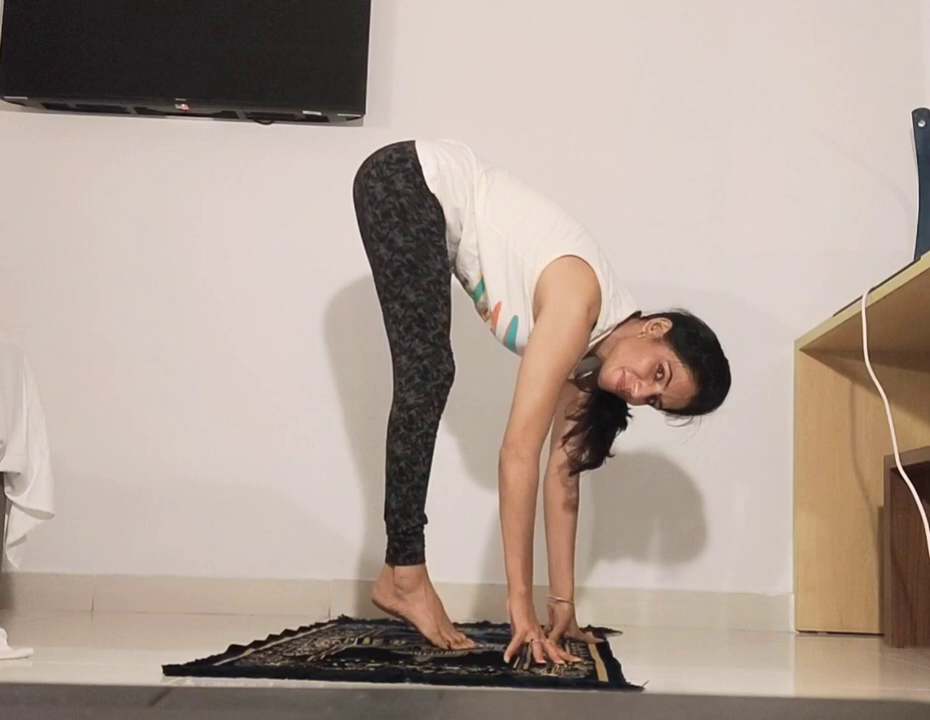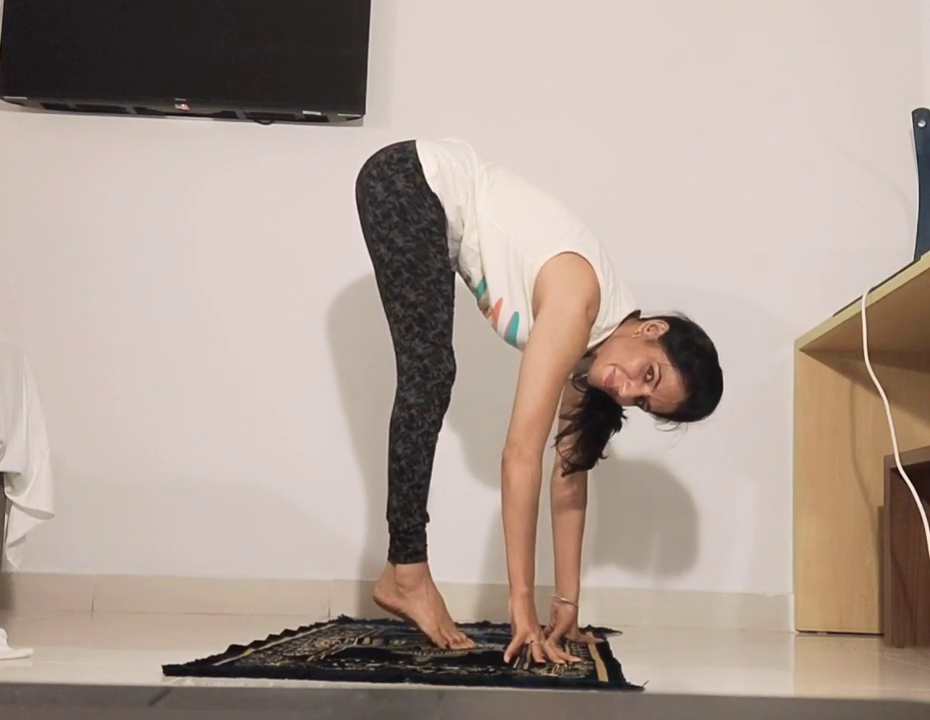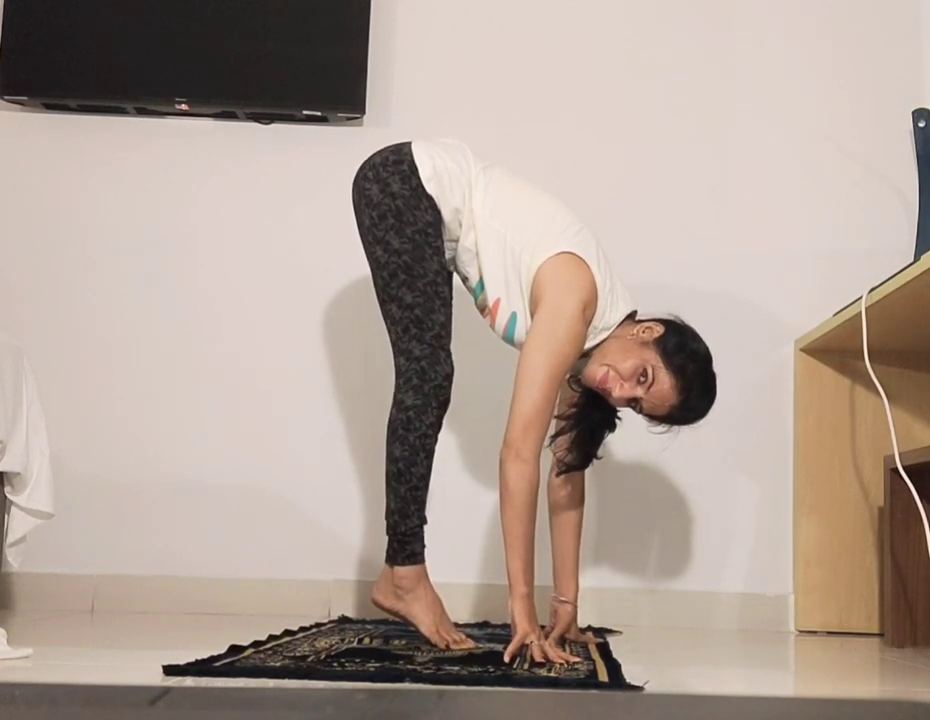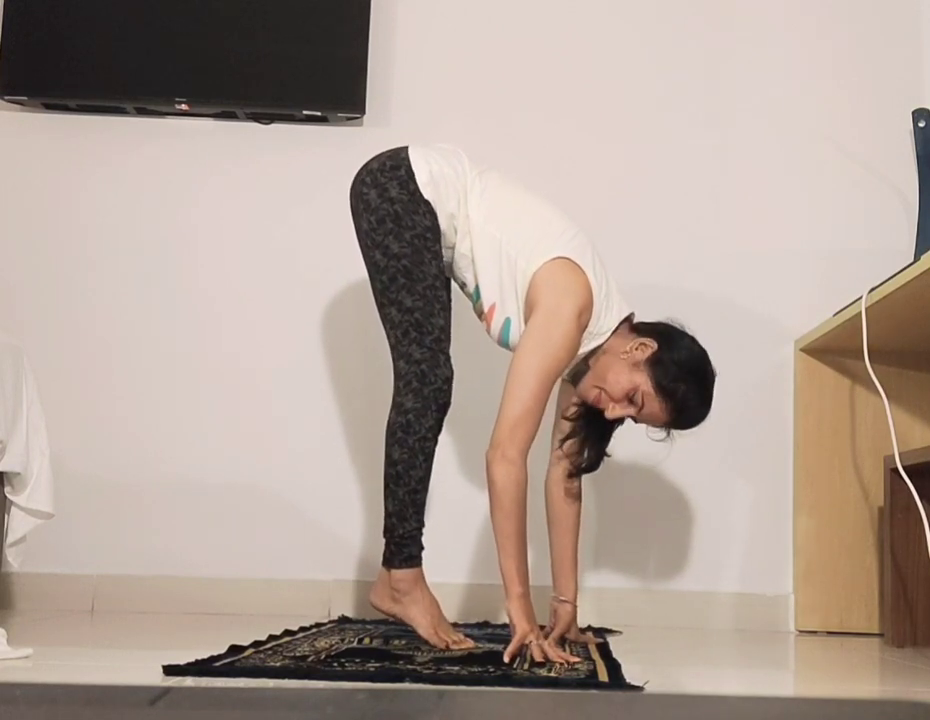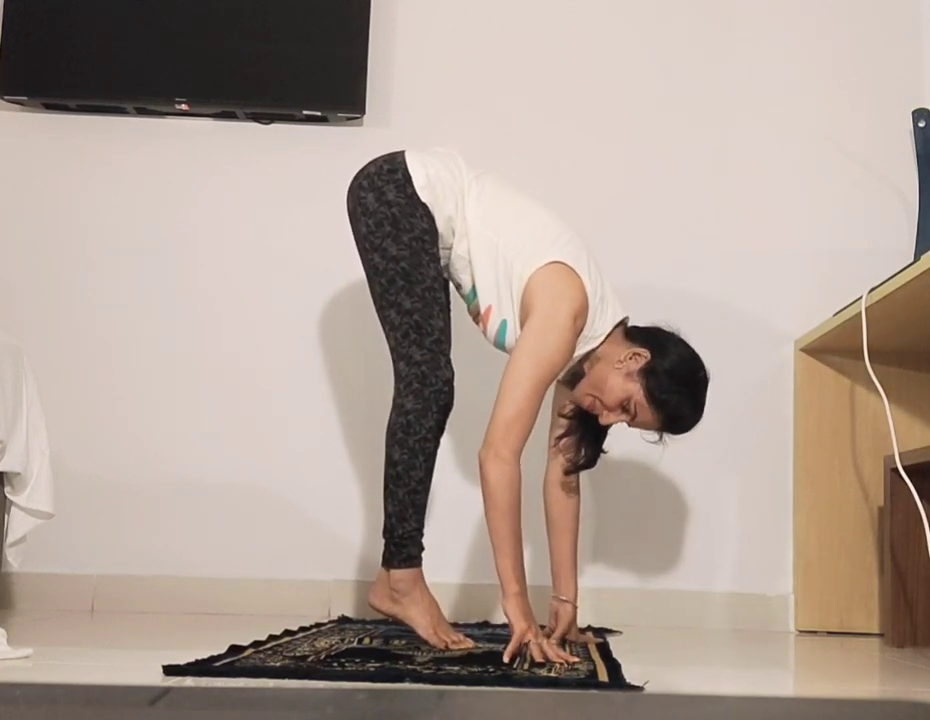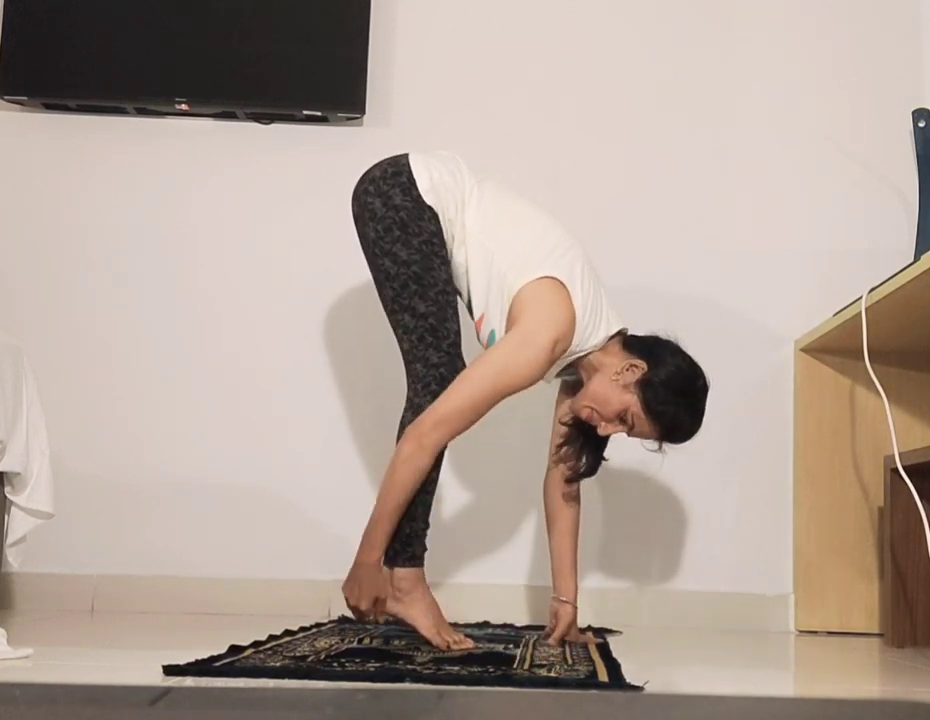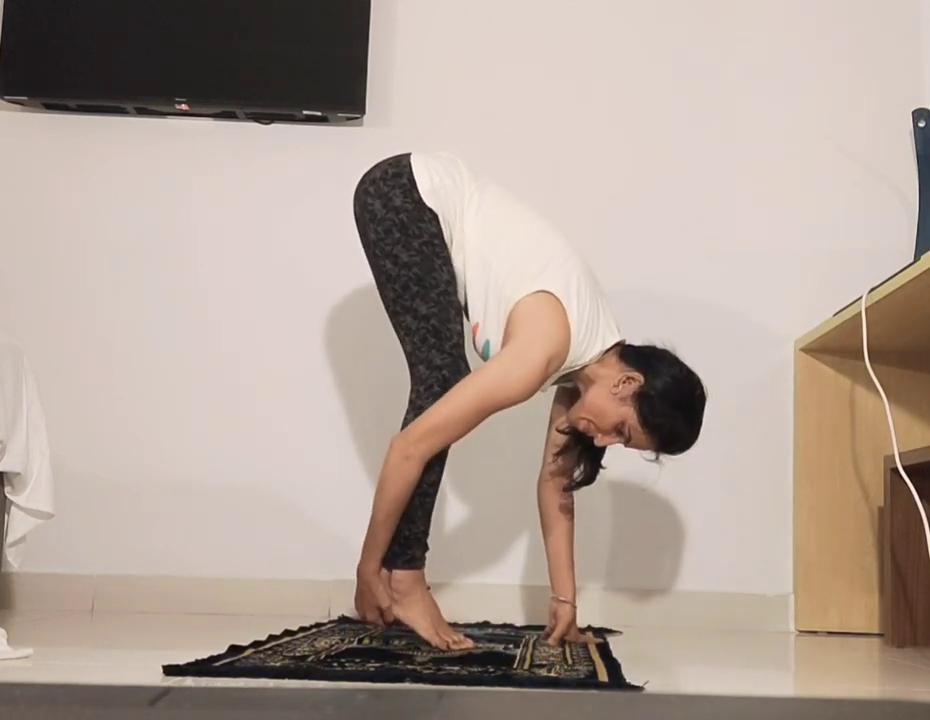
dt=0.7s
person 1, frame 1
left shoulder: (589, 347)
right shoulder: (579, 302)
left elbow: (562, 470)
right elbow: (518, 453)
left wrist: (562, 600)
right wrist: (521, 603)
left hip: (430, 198)
right hip: (405, 182)
left knee: (429, 382)
right knee: (427, 378)
left ankle: (401, 571)
right ankle: (404, 576)
person 1, frame 2
left shoulder: (591, 337)
right shoulder: (579, 299)
left elbow: (570, 469)
right elbow: (521, 453)
left wrist: (566, 601)
right wrist: (522, 603)
left hip: (433, 199)
right hip: (407, 181)
left knee: (431, 381)
right knee: (429, 377)
left ankle: (404, 569)
right ankle: (405, 571)
person 1, frame 3
left shoulder: (588, 336)
right shoulder: (576, 300)
left elbow: (567, 467)
right elbow: (519, 453)
left wrist: (566, 601)
right wrist: (523, 605)
left hip: (432, 206)
right hip: (405, 183)
left knee: (430, 383)
right knee: (427, 378)
left ankle: (401, 572)
right ankle: (404, 575)
person 1, frame 4
left shoulder: (590, 339)
right shoulder: (571, 309)
left elbow: (565, 471)
right elbow: (505, 455)
left wrist: (565, 601)
right wrist: (519, 605)
left hip: (428, 204)
right hip: (400, 187)
left knee: (428, 387)
right knee: (427, 383)
left ankle: (399, 573)
right ankle: (400, 577)
person 1, frame 5
left shoulder: (586, 344)
right shoulder: (568, 315)
left elbow: (563, 471)
right elbow: (498, 454)
left wrist: (566, 598)
right wrist: (517, 603)
left hip: (425, 209)
right hip: (398, 192)
left knee: (431, 388)
right knee: (428, 385)
left ankle: (397, 574)
right ankle: (400, 579)
person 1, frame 6
left shoulder: (586, 350)
right shoulder: (553, 333)
left elbow: (562, 476)
right elbow: (423, 435)
left wrist: (565, 598)
right wrist: (367, 562)
left hip: (432, 204)
right hip: (402, 192)
left knee: (439, 382)
right knee: (437, 378)
left ankle: (400, 575)
right ankle: (403, 578)
person 1, frame 7
left shoulder: (586, 358)
right shoulder: (549, 346)
left elbow: (555, 481)
right elbow: (408, 447)
left wrist: (564, 598)
right wrist: (368, 570)
left hip: (438, 202)
right hip: (402, 193)
left knee: (443, 385)
right knee: (440, 378)
left ankle: (399, 576)
right ankle: (402, 579)
